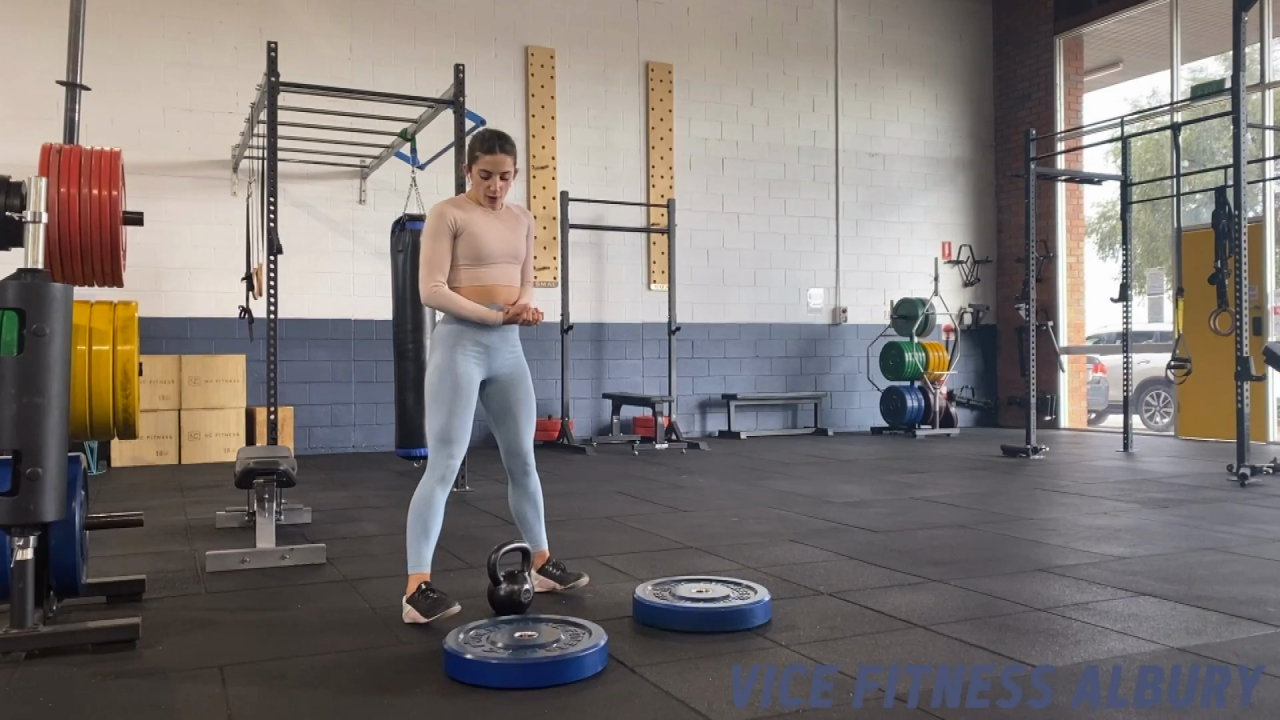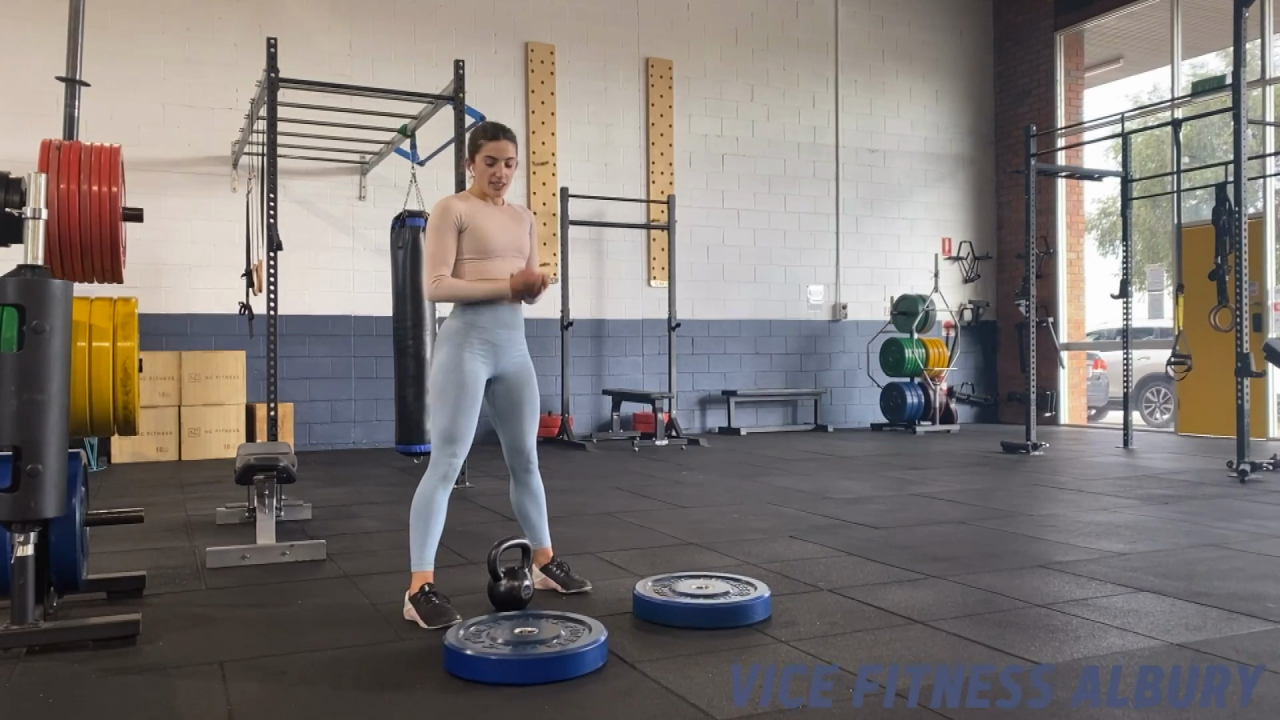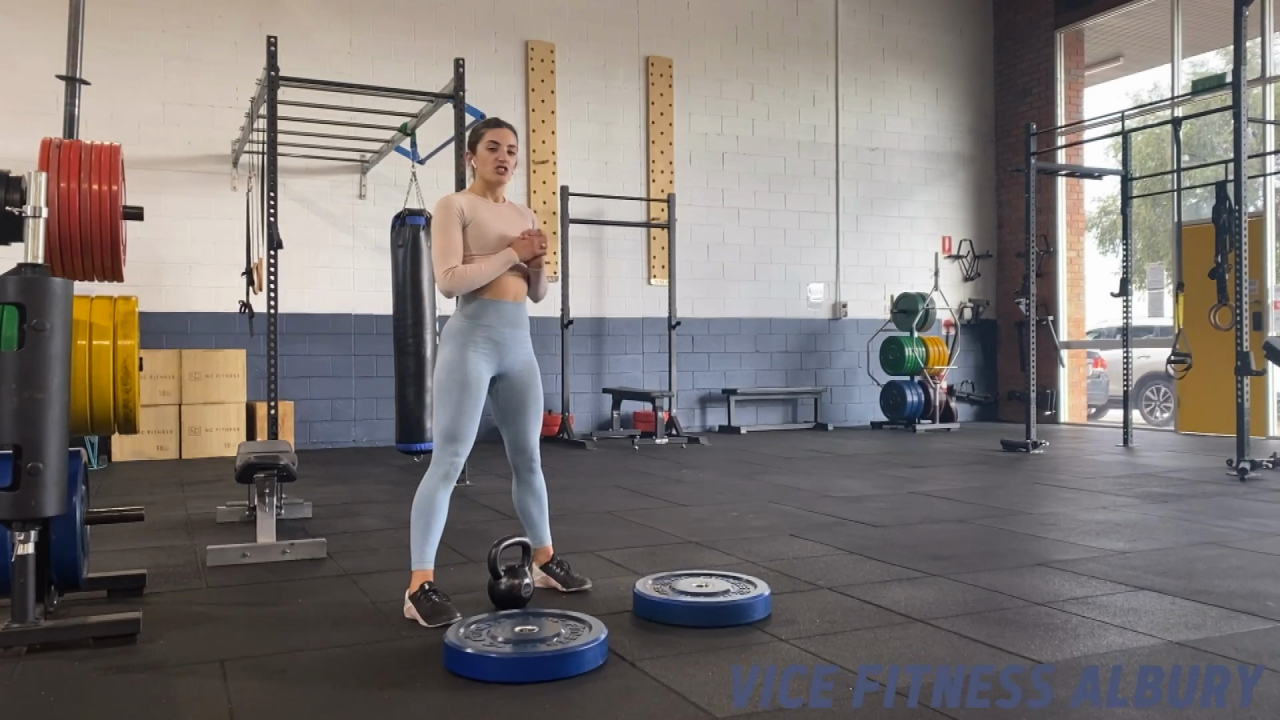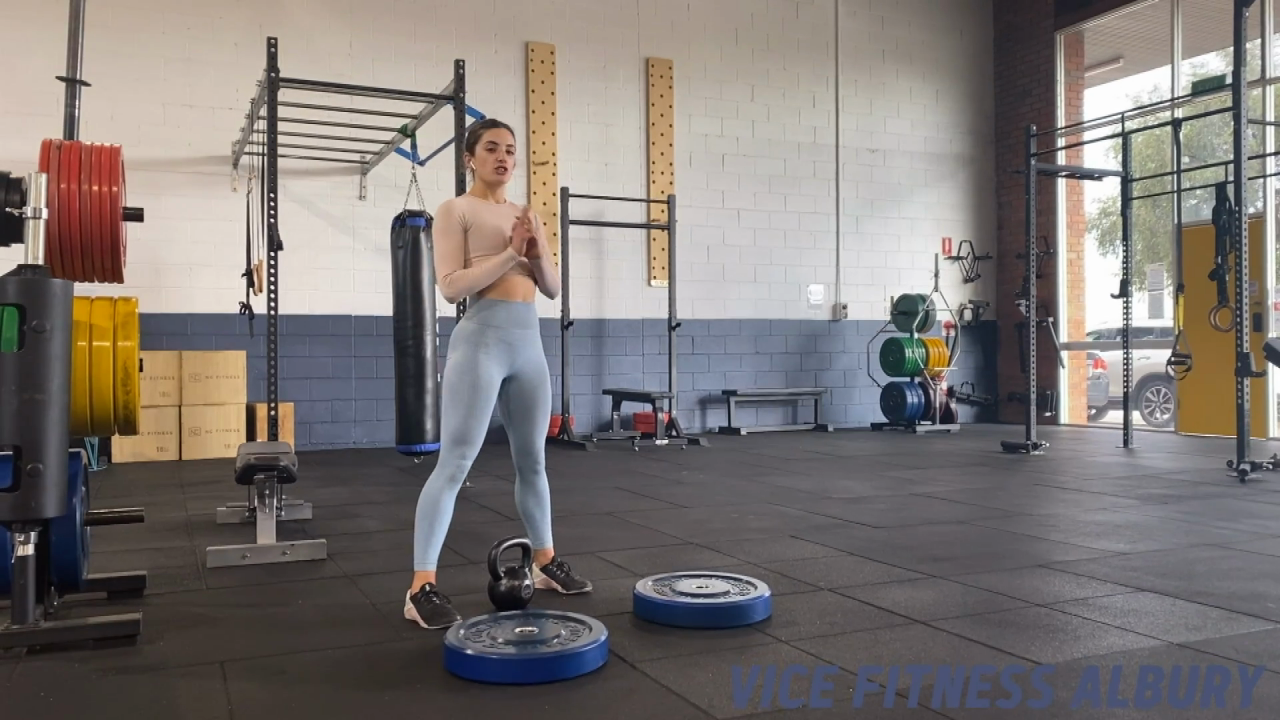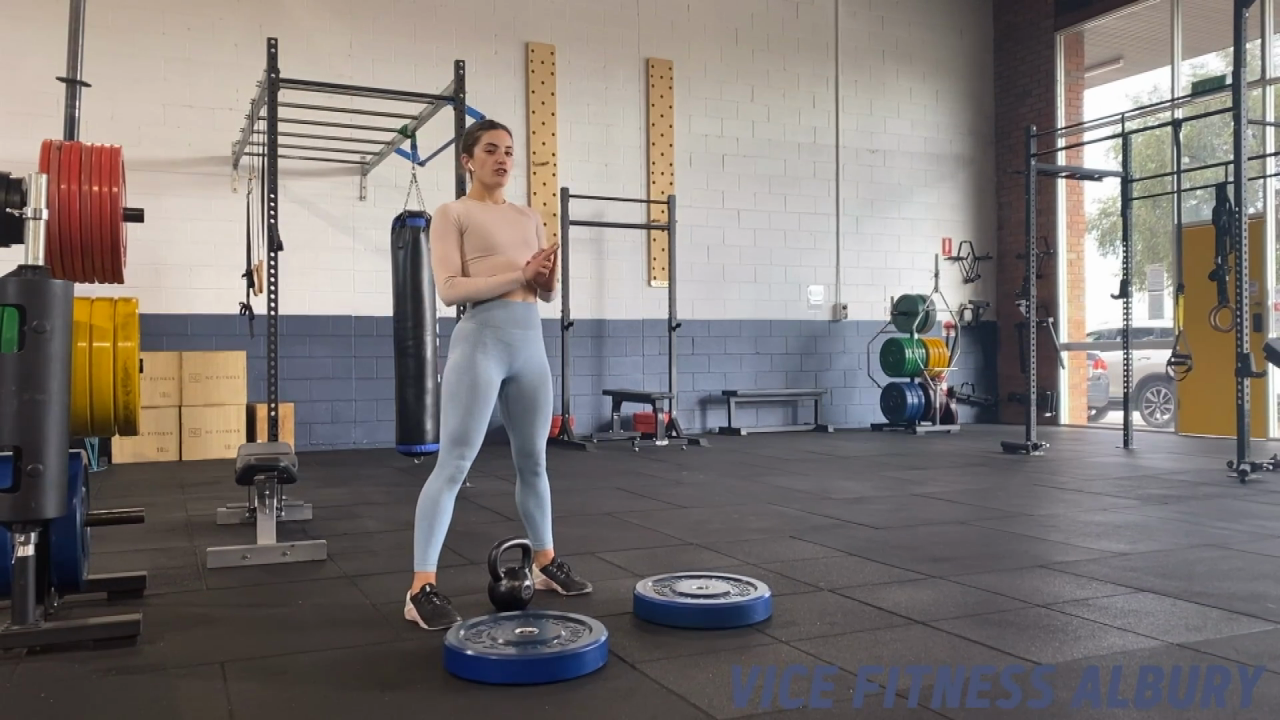
dt=0.3s
person 1, frame 1
left shoulder: (522, 219)
right shoulder: (446, 215)
right elbow: (432, 291)
left wrist: (523, 307)
right wrist: (496, 316)
left hip: (508, 349)
right hip: (460, 343)
left knee: (522, 461)
right knee: (444, 464)
left ankle: (542, 563)
right ankle: (417, 588)
person 1, frame 2
left shoulder: (523, 217)
right shoulder: (451, 209)
right elbow: (436, 285)
left wrist: (533, 287)
right wrist: (505, 286)
left hip: (513, 343)
right hip: (466, 340)
left knee: (525, 459)
right knee: (446, 463)
left ankle: (544, 561)
right ankle: (420, 588)
person 1, frame 3
left shoulder: (524, 216)
right shoulder: (455, 206)
left elbow: (538, 292)
right elbow: (449, 280)
left wrist: (535, 263)
right wrist: (512, 254)
left hip: (518, 340)
right hip: (472, 336)
left knee: (527, 458)
right knee: (448, 461)
left ankle: (545, 560)
right ankle: (420, 587)
person 1, frame 4
left shoulder: (526, 215)
right shoulder: (455, 210)
left elbow: (553, 287)
right elbow: (451, 286)
left wrist: (537, 252)
right wrist: (511, 252)
left hip: (528, 341)
right hip: (482, 338)
left knee: (533, 460)
right knee: (455, 463)
left ankle: (545, 561)
right ankle: (421, 587)
person 1, frame 5
left shoulder: (529, 218)
right shoulder: (453, 214)
left elbow: (547, 294)
right elbow: (449, 288)
left wrist: (546, 279)
right wrist: (519, 274)
left hip: (530, 342)
right hip: (481, 340)
left knee: (534, 462)
right knee: (454, 463)
left ankle: (545, 562)
right ankle: (421, 587)
